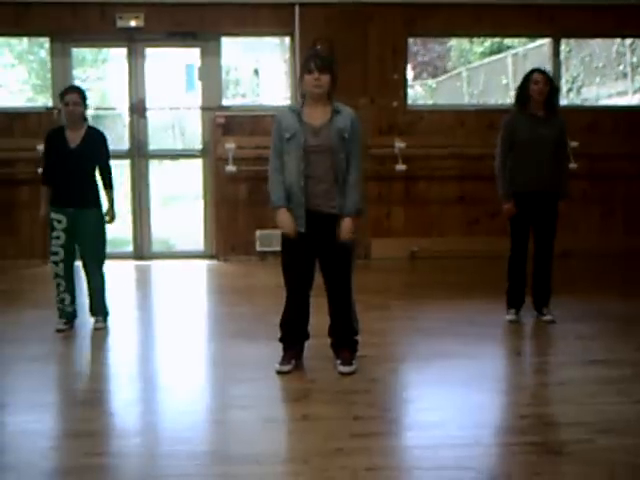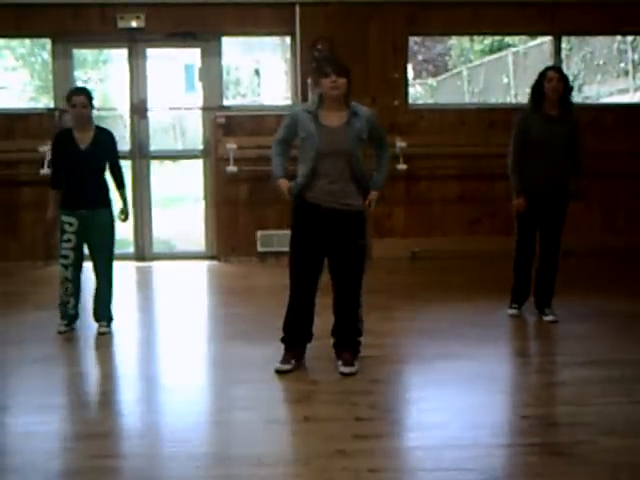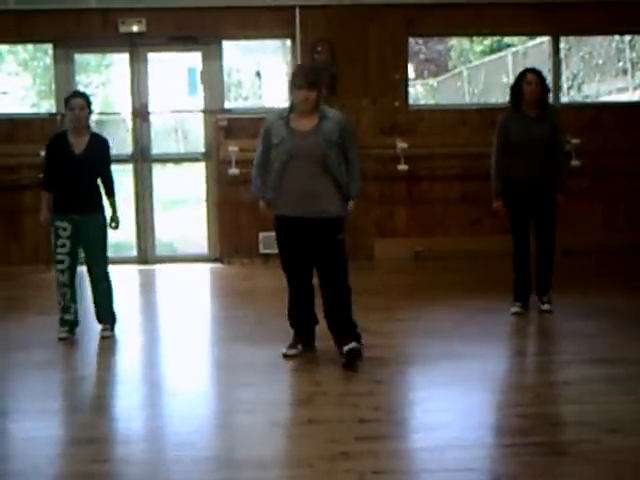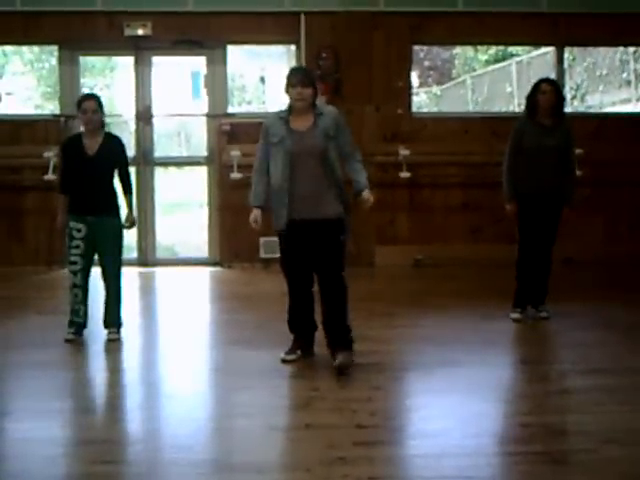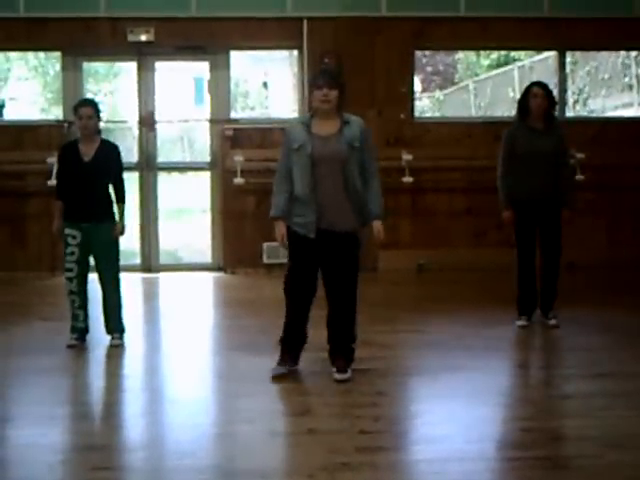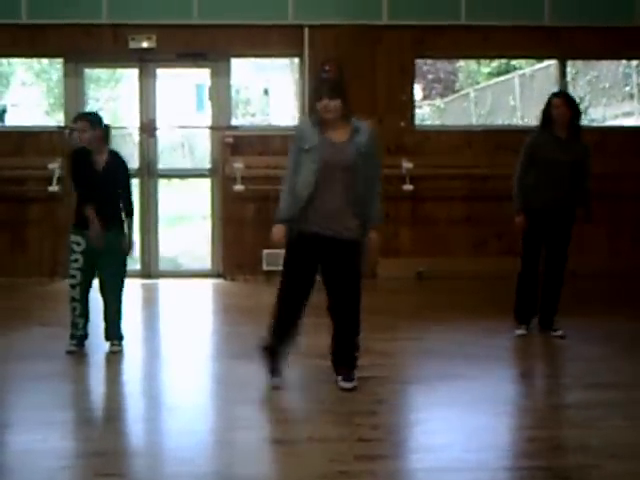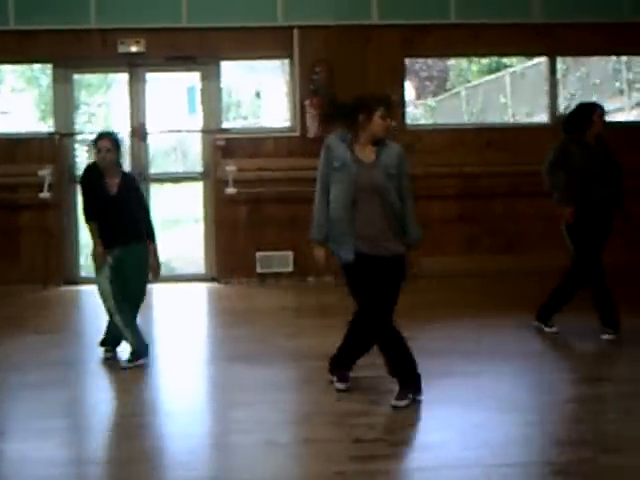
dt=0.7s
person 1, frame 1
left shoulder: (347, 119)
right shoulder: (285, 119)
left elbow: (354, 169)
right elbow: (276, 166)
left wrist: (349, 214)
right wrist: (280, 208)
left hip: (335, 215)
right hip: (298, 214)
left knee: (339, 285)
right knee: (296, 285)
left ankle: (345, 348)
right ankle: (292, 348)
person 1, frame 2
left shoulder: (364, 118)
right shoulder: (301, 116)
left elbow: (382, 149)
right elbow: (280, 143)
left wrist: (376, 186)
right wrist: (280, 175)
left hip: (349, 211)
right hip: (310, 208)
left knee: (348, 283)
right knee: (301, 280)
left ankle: (347, 348)
right ankle: (293, 348)
person 1, frame 3
left shoulder: (336, 122)
right shoulder: (274, 124)
left elbow: (351, 159)
right elbow: (261, 161)
left wrist: (352, 194)
right wrist: (260, 195)
left hip: (327, 213)
right hip: (288, 213)
left knee: (334, 277)
right knee: (297, 278)
left ankle: (347, 338)
right ankle: (302, 334)
person 1, frame 4
left shoulder: (331, 118)
right shoulder: (272, 125)
left elbow: (350, 157)
right elbow: (262, 169)
left wrist: (362, 187)
right wrist: (257, 205)
left hip: (328, 214)
right hip: (291, 217)
left knee: (331, 279)
right knee: (297, 282)
left ankle: (340, 345)
right ankle: (302, 339)
person 1, frame 5
left shoulder: (357, 129)
right shoulder: (295, 132)
left elbow: (370, 175)
right elbow: (284, 177)
left wrist: (375, 216)
right wrist: (279, 216)
left hip: (344, 226)
right hip: (304, 224)
left knee: (342, 295)
right knee: (298, 292)
left ankle: (341, 356)
right ankle: (289, 353)
person 1, frame 6
left shoulder: (364, 134)
right shoulder: (306, 131)
left elbow: (372, 181)
right elbow: (292, 178)
left wrist: (371, 224)
right wrist: (281, 220)
left hip: (346, 233)
right hip: (305, 229)
left knee: (346, 302)
right knee: (292, 294)
left ankle: (345, 365)
right ankle: (274, 352)
person 1, frame 7
left shoulder: (393, 154)
right shoulder: (334, 147)
left elbow: (404, 199)
right elbow: (323, 195)
left wrist: (412, 239)
right wrist: (320, 239)
left hip: (390, 247)
right hip: (354, 247)
left knee: (369, 315)
right knee: (376, 316)
left ankle: (339, 365)
right ankle: (409, 380)
person 2, frame 1
left shoulder: (556, 122)
right shoulder: (514, 120)
left elbow: (563, 160)
right elbow: (501, 160)
left wrist: (561, 193)
right wrist: (506, 196)
left hip: (547, 195)
right hip: (520, 194)
left knee: (545, 251)
right knee: (518, 250)
left ankle: (542, 304)
right ankle: (513, 305)
person 2, frame 2
left shoulder: (570, 121)
right shoulder: (528, 118)
left elbow: (575, 158)
right elbow: (515, 157)
left wrist: (572, 187)
right wrist: (518, 192)
left hip: (557, 194)
right hip: (530, 192)
left knee: (550, 249)
right knee: (524, 248)
left ankle: (544, 303)
right ankle: (517, 300)
person 2, frame 3
left shoulder: (550, 117)
right shoulder: (508, 119)
left elbow: (559, 154)
right elbow: (498, 157)
left wrist: (560, 187)
right wrist: (498, 193)
left hip: (545, 189)
right hip: (516, 190)
left knee: (546, 241)
right knee: (520, 244)
left ankle: (543, 292)
right ankle: (520, 297)
person 2, frame 4
left shoulder: (564, 129)
right shoulder: (523, 126)
left elbow: (569, 166)
right elbow: (510, 163)
left wrist: (567, 198)
right wrist: (510, 197)
left hip: (552, 198)
right hip: (527, 197)
left knee: (545, 250)
right knee: (526, 248)
left ankle: (538, 300)
right ankle: (519, 303)
person 2, frame 5
left shoulder: (556, 133)
right shoulder: (514, 132)
left elbow: (564, 169)
right elbow: (504, 170)
left wrist: (564, 202)
right wrist: (506, 204)
left hip: (549, 202)
right hip: (522, 202)
left knee: (552, 255)
right knee: (525, 256)
left ankle: (548, 308)
right ankle: (525, 310)
person 2, frame 6
left shoulder: (578, 144)
right shoulder: (538, 140)
left elbow: (583, 179)
right elbow: (521, 176)
left wrist: (585, 209)
right wrist: (520, 210)
left hip: (562, 212)
right hip: (536, 211)
left knee: (556, 266)
right knee: (530, 264)
left ankle: (548, 320)
right ankle: (523, 318)
person 2, frame 7
left shoulder: (605, 150)
right shoulder: (568, 145)
left elbow: (615, 184)
right elbow: (550, 173)
left wrist: (619, 214)
right wrist: (564, 202)
left hip: (600, 215)
right hip: (576, 215)
left knee: (581, 269)
right knee: (591, 267)
left ankle: (545, 314)
right ankle: (610, 321)
person 3, frame 1
left shoulder: (96, 136)
right shoulder: (53, 137)
left elbow: (105, 172)
right elbow: (48, 173)
left wrist: (111, 205)
right wrist: (44, 204)
left hip: (89, 207)
right hip: (60, 207)
left knee: (93, 261)
right knee: (61, 262)
left ankle: (100, 313)
right ankle: (66, 314)
person 3, frame 2
left shoulder: (105, 137)
right shoulder: (61, 138)
left elbow: (115, 170)
right elbow: (56, 175)
left wrist: (124, 203)
right wrist: (53, 206)
left hip: (100, 208)
right hip: (70, 209)
left knee: (103, 264)
right knee: (68, 264)
left ankle: (103, 317)
right ankle: (67, 316)
person 3, frame 3
left shoulder: (100, 143)
right shoulder: (56, 142)
left elbow: (106, 177)
right elbow: (48, 179)
left wrist: (114, 210)
right wrist: (45, 209)
left hip: (93, 213)
right hip: (63, 214)
left knee: (98, 268)
right knee: (64, 270)
left ankle: (107, 320)
right ankle: (67, 322)
person 3, frame 4
left shoulder: (114, 143)
right shoulder: (70, 145)
left elbow: (124, 177)
right elbow: (65, 181)
left wrist: (130, 211)
right wrist: (62, 212)
left hip: (108, 215)
right hip: (78, 215)
left knee: (111, 271)
right knee: (77, 271)
left ankle: (113, 324)
right ankle: (76, 324)
person 3, frame 5
left shoulder: (110, 150)
right shoulder: (67, 151)
left elbow: (118, 187)
right elbow: (61, 187)
left wrist: (120, 219)
right wrist: (58, 219)
left hip: (103, 222)
right hip: (74, 223)
left knee: (109, 277)
right knee: (74, 278)
left ankle: (116, 330)
right ankle: (78, 329)
person 3, frame 6
left shoulder: (116, 161)
right shoulder: (79, 156)
left elbow: (126, 198)
right elbow: (82, 194)
left wrist: (128, 234)
right wrist: (93, 223)
left hip: (113, 230)
right hip: (83, 230)
left knee: (112, 285)
right knee: (77, 284)
left ankle: (114, 337)
right ankle: (77, 335)
person 3, frame 7
left shoulder: (129, 182)
right shoulder: (90, 176)
left elbow: (144, 219)
right elbow: (90, 214)
left wrist: (153, 255)
right wrist: (97, 245)
left hip: (134, 246)
right hip: (108, 247)
left knee: (132, 299)
right knee: (112, 298)
left ankle: (111, 342)
right ankle: (138, 348)
